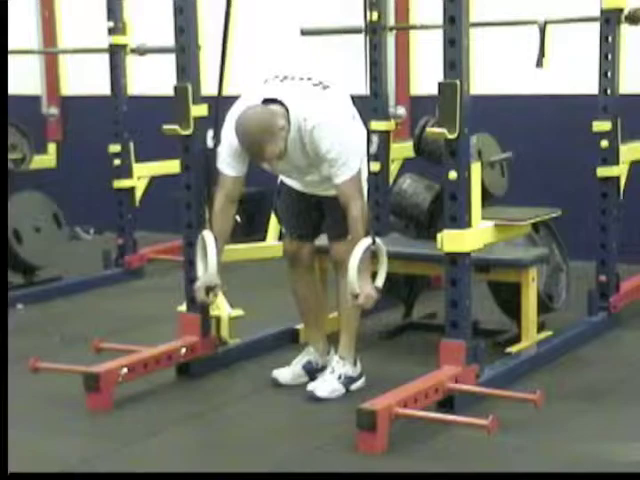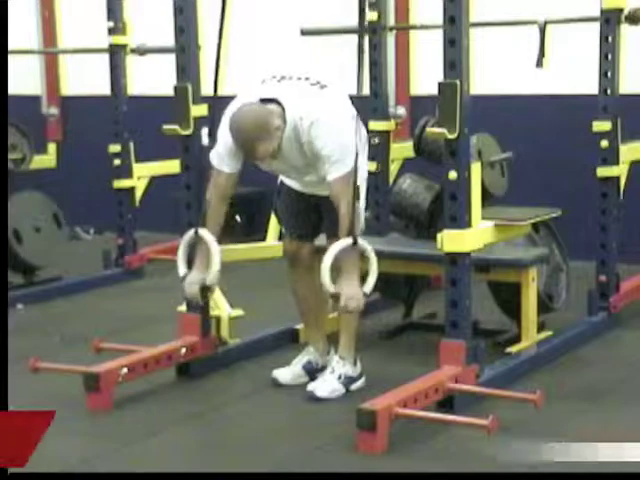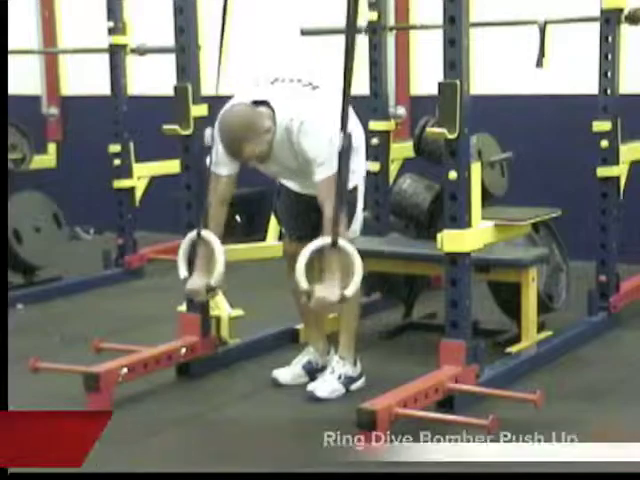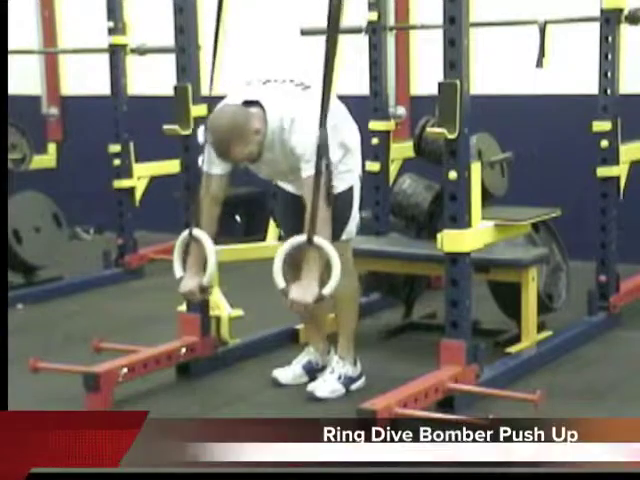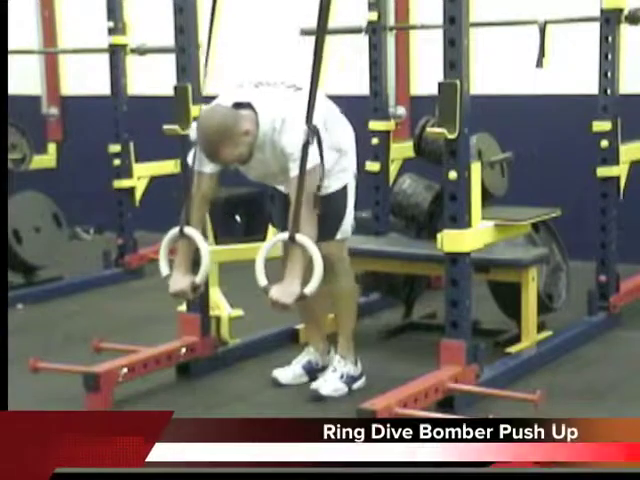
dt=0.2s
person 1, frame 1
left shoulder: (326, 124)
right shoulder: (237, 126)
left elbow: (353, 204)
right elbow: (225, 198)
left wrist: (362, 275)
left hip: (344, 171)
right hip: (296, 177)
left knee: (341, 253)
right knee: (296, 254)
left ankle: (347, 362)
right ankle: (317, 352)
person 1, frame 2
left shoulder: (321, 123)
right shoulder: (232, 126)
left elbow: (344, 204)
right elbow: (218, 195)
left wrist: (350, 279)
right wrist: (200, 266)
left hip: (342, 169)
right hip: (295, 176)
left knee: (340, 254)
right knee: (296, 254)
left ankle: (347, 362)
right ankle: (317, 352)
person 1, frame 3
left shoulder: (311, 124)
right shoulder: (229, 127)
left elbow: (330, 205)
right elbow: (218, 199)
left wrist: (331, 280)
right wrist: (202, 270)
left hip: (340, 166)
right hip: (294, 177)
left knee: (340, 256)
right knee: (295, 254)
left ankle: (347, 362)
right ankle: (318, 352)
person 1, frame 4
left shoulder: (300, 124)
right shoulder: (222, 128)
left elbow: (317, 205)
right elbow: (210, 199)
left wrist: (309, 281)
right wrist: (194, 269)
left hip: (336, 166)
right hip: (290, 176)
left knee: (336, 255)
right knee: (295, 256)
left ankle: (346, 362)
right ankle: (318, 352)
person 1, frame 5
left shoulder: (291, 124)
right shoulder: (213, 129)
left elbow: (305, 206)
right elbow: (200, 199)
left wrist: (291, 281)
right wrist: (182, 269)
left hip: (331, 165)
right hip: (285, 176)
left knee: (331, 254)
right knee: (299, 257)
left ankle: (346, 361)
right ankle: (320, 352)
